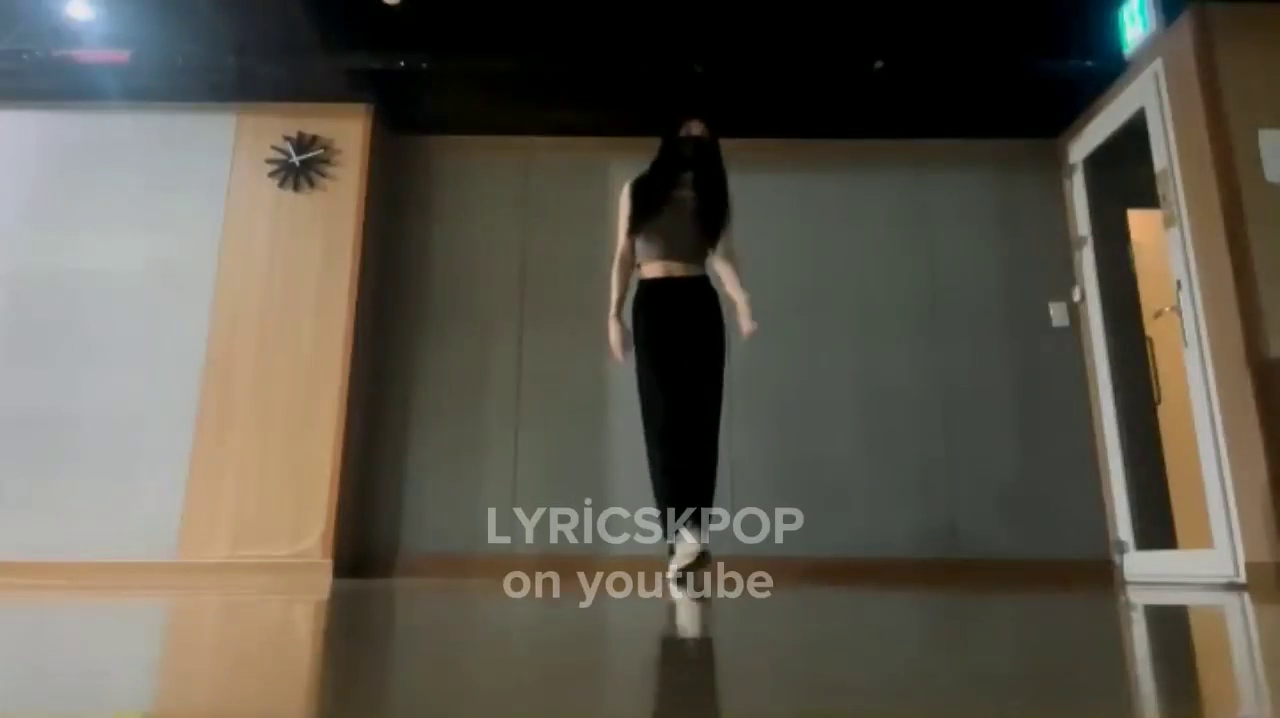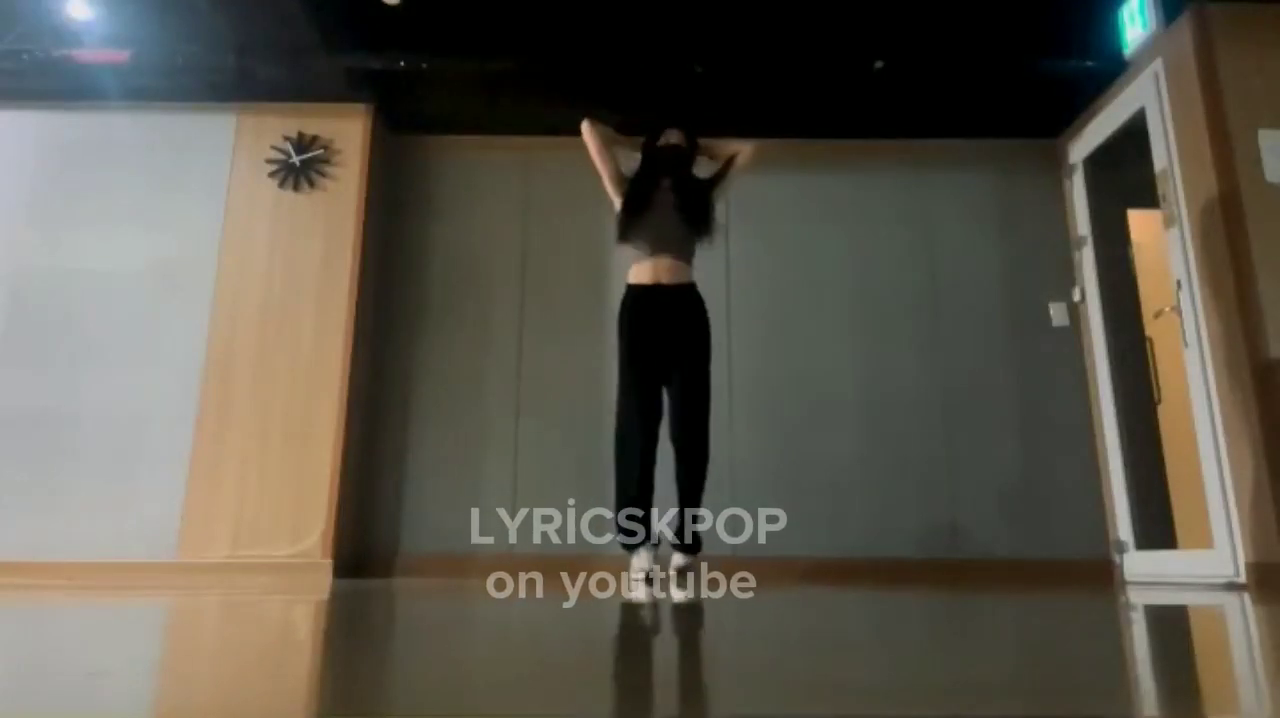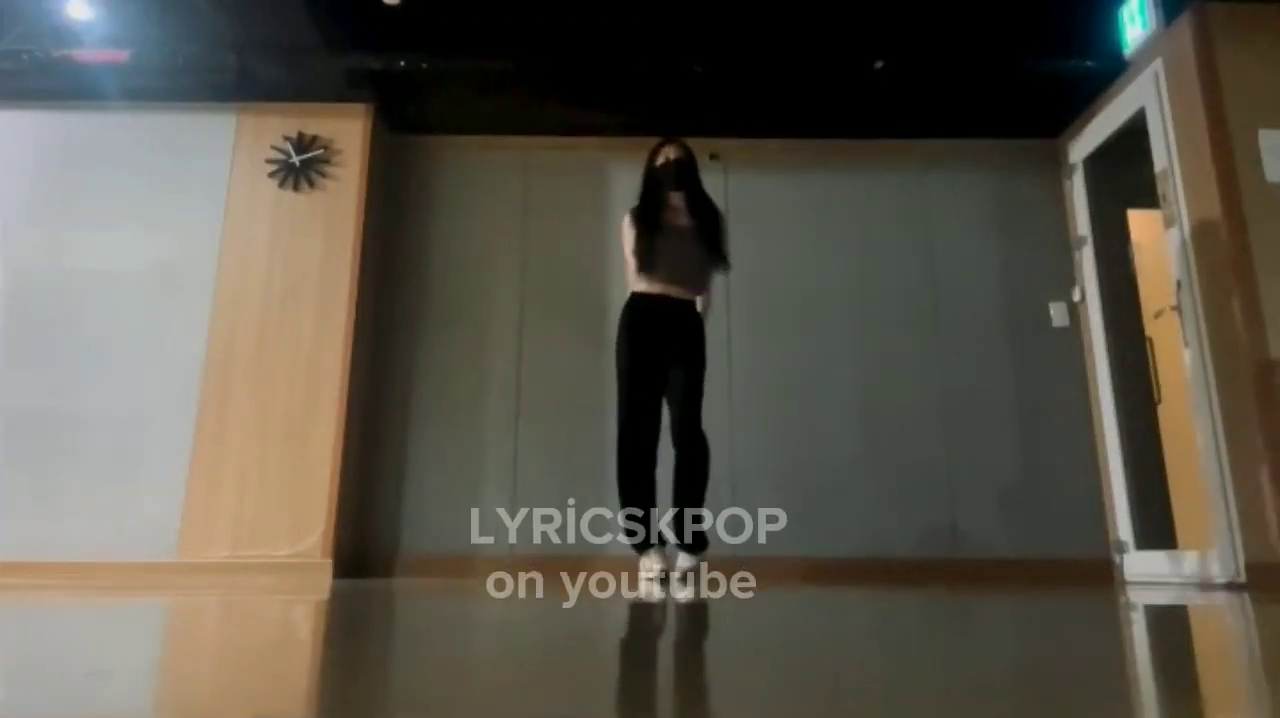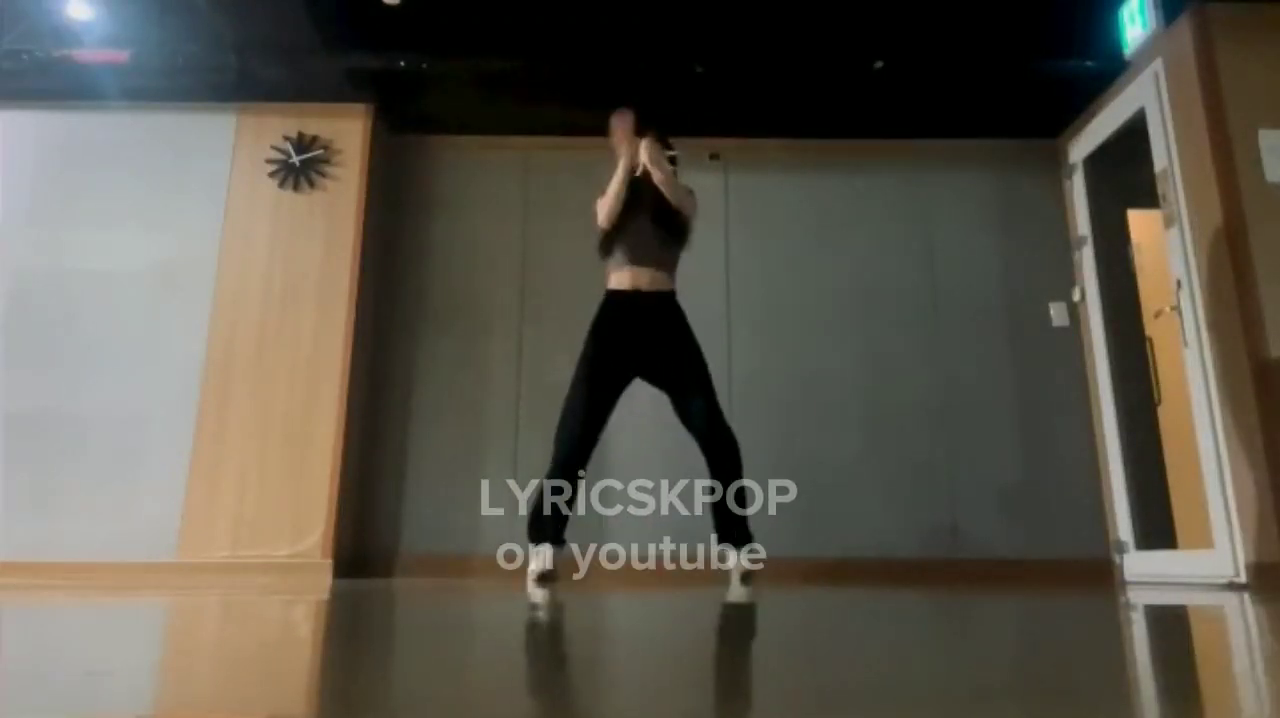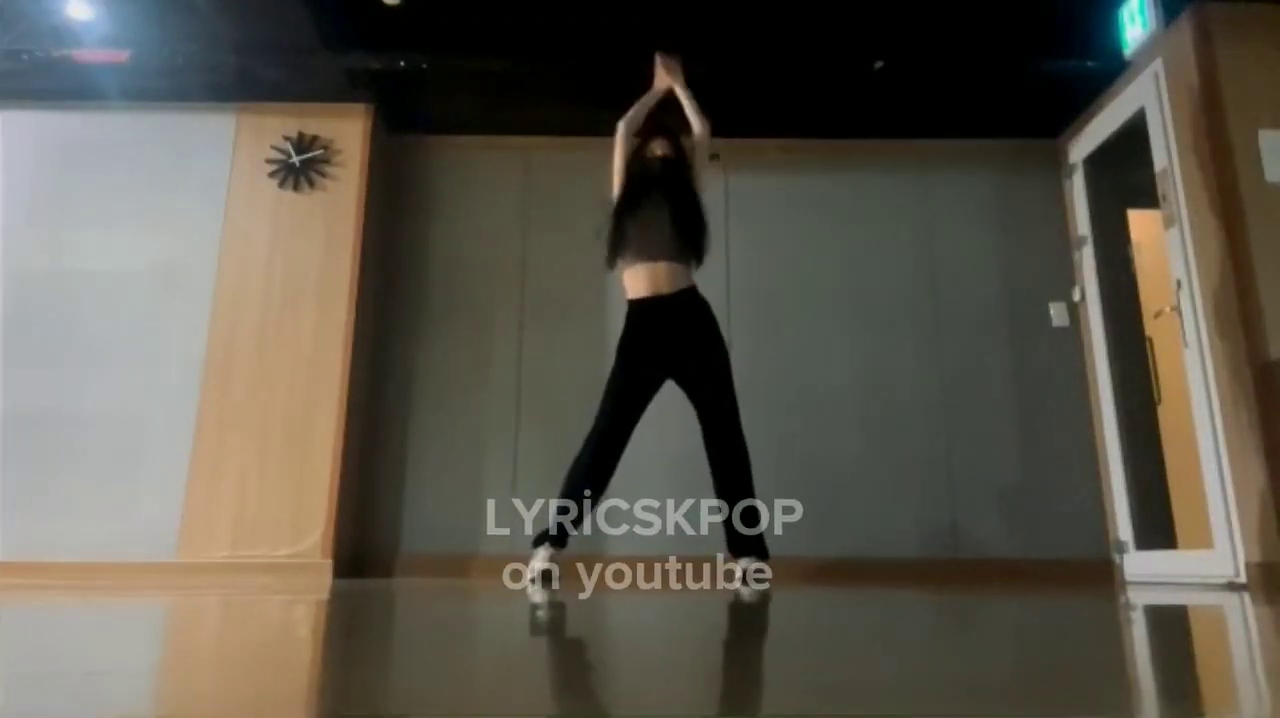
dt=1s
person 1, frame 1
left shoulder: (712, 201)
right shoulder: (638, 191)
left elbow: (721, 257)
right elbow: (623, 256)
left wrist: (741, 298)
right wrist: (615, 315)
left hip: (701, 306)
right hip: (652, 304)
left knee: (700, 422)
right knee: (664, 415)
left ankle: (685, 541)
right ankle: (684, 532)
person 1, frame 2
left shoulder: (698, 196)
right shoulder: (629, 193)
left elbow: (743, 150)
right elbow: (589, 130)
left wrist: (701, 148)
right wrist: (634, 145)
left hip: (686, 309)
right hip: (640, 308)
left knee: (690, 424)
right knee: (636, 423)
left ankle: (683, 546)
right ankle: (639, 546)
person 1, frame 3
left shoulder: (709, 221)
right shoulder: (636, 219)
right elbow: (636, 278)
left hip: (686, 327)
right hip: (642, 320)
left knee: (688, 428)
right knee: (637, 431)
left ankle: (688, 545)
right ankle: (649, 546)
person 1, frame 4
left shoulder: (679, 206)
right shoulder: (615, 206)
left elbow: (678, 194)
right elbow: (605, 214)
left wrist: (654, 159)
right wrist: (626, 159)
left hip: (666, 318)
right hip: (617, 318)
left knee: (715, 433)
right knee: (576, 429)
left ankle: (736, 544)
right ankle: (545, 543)
person 1, frame 5
left shoulder: (683, 195)
right shoulder: (627, 194)
left elbow: (702, 134)
right elbow: (624, 131)
left wrist: (678, 86)
right wrist: (657, 90)
left hip: (692, 322)
right hip: (641, 327)
left knee: (725, 435)
right knee: (605, 436)
left ankle: (747, 549)
right ankle: (550, 541)
